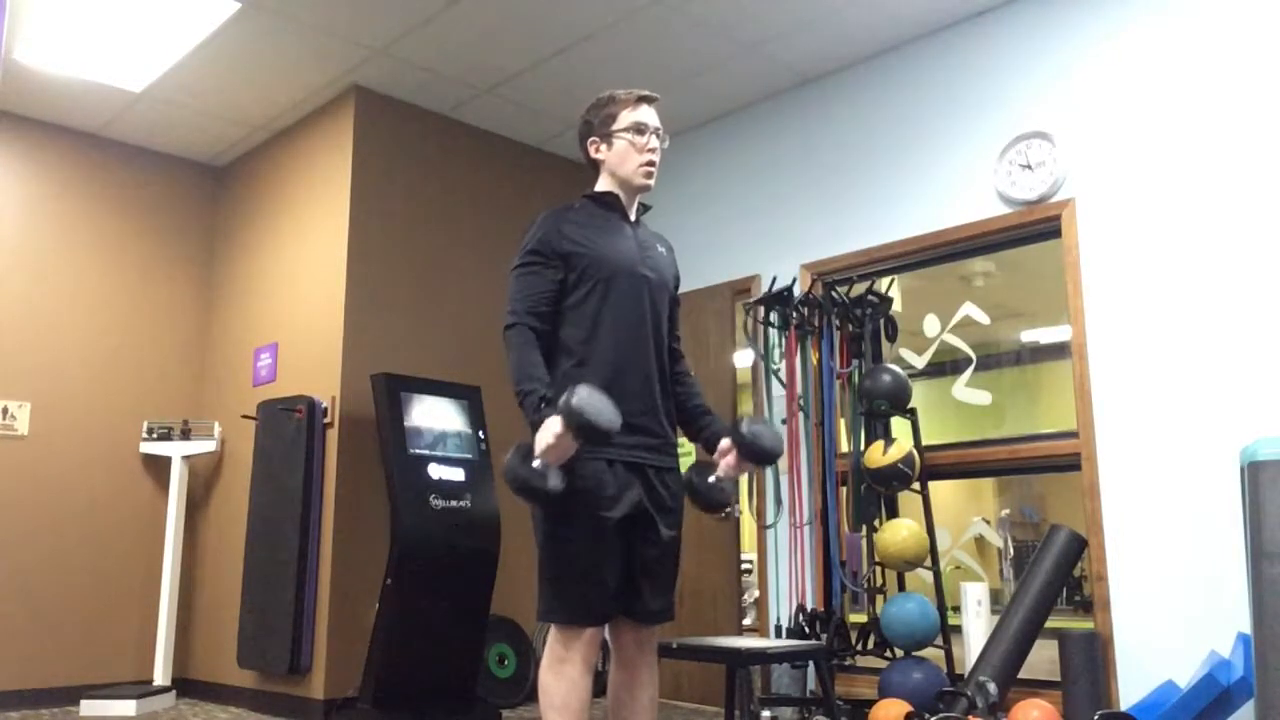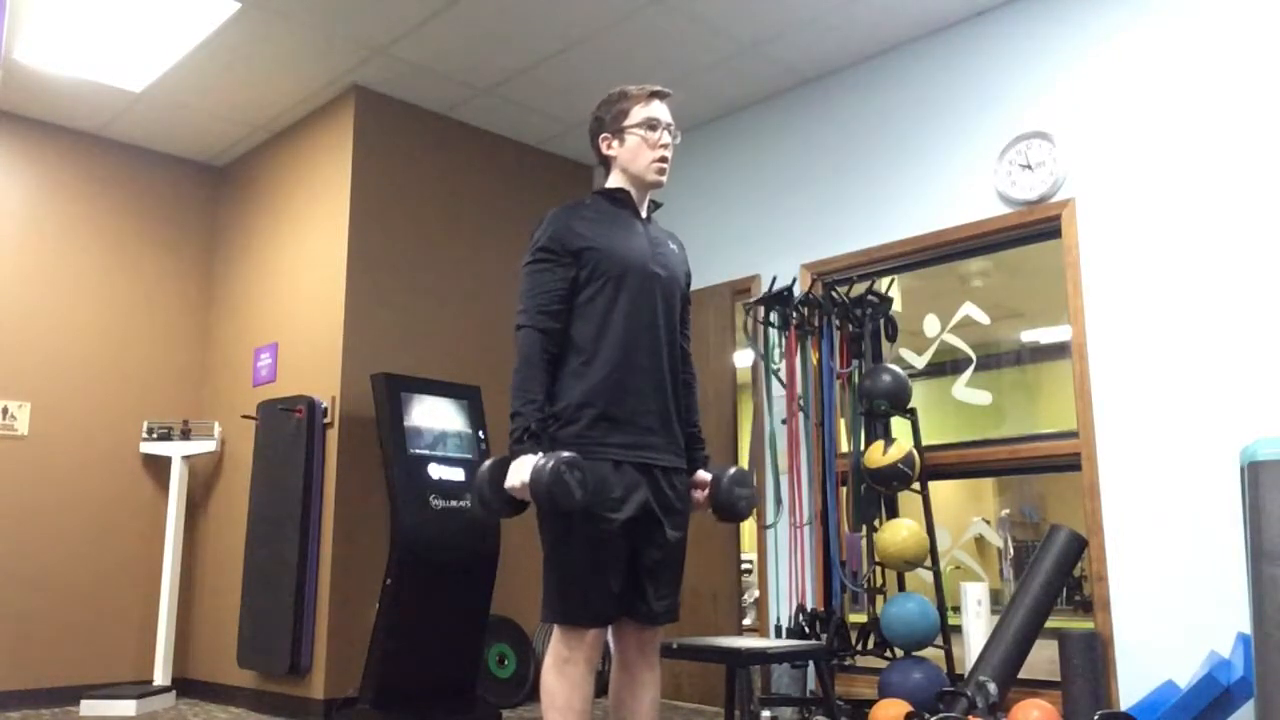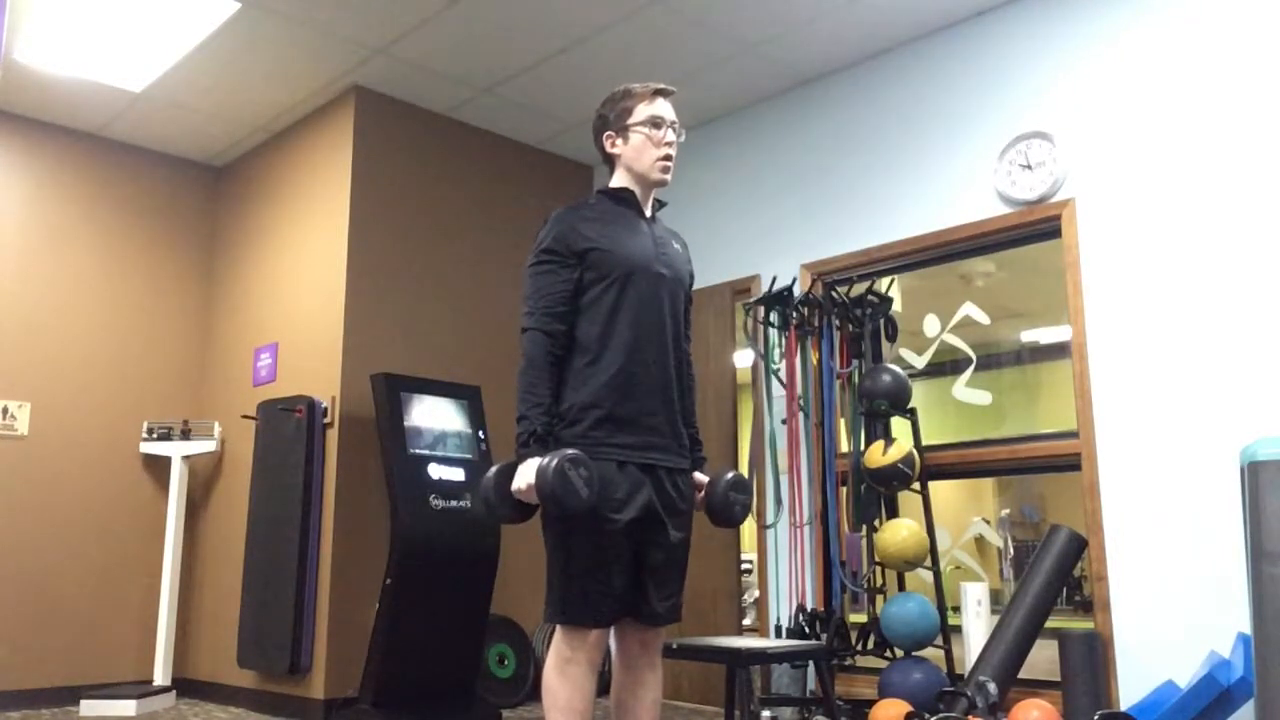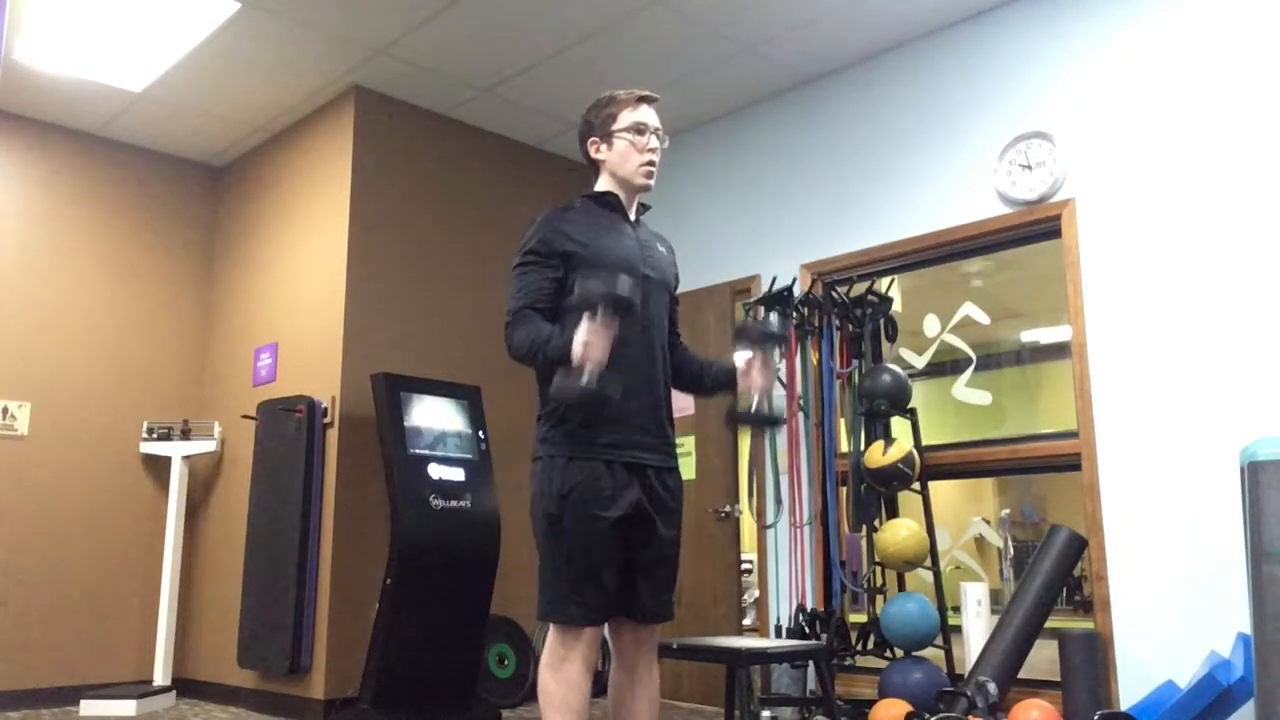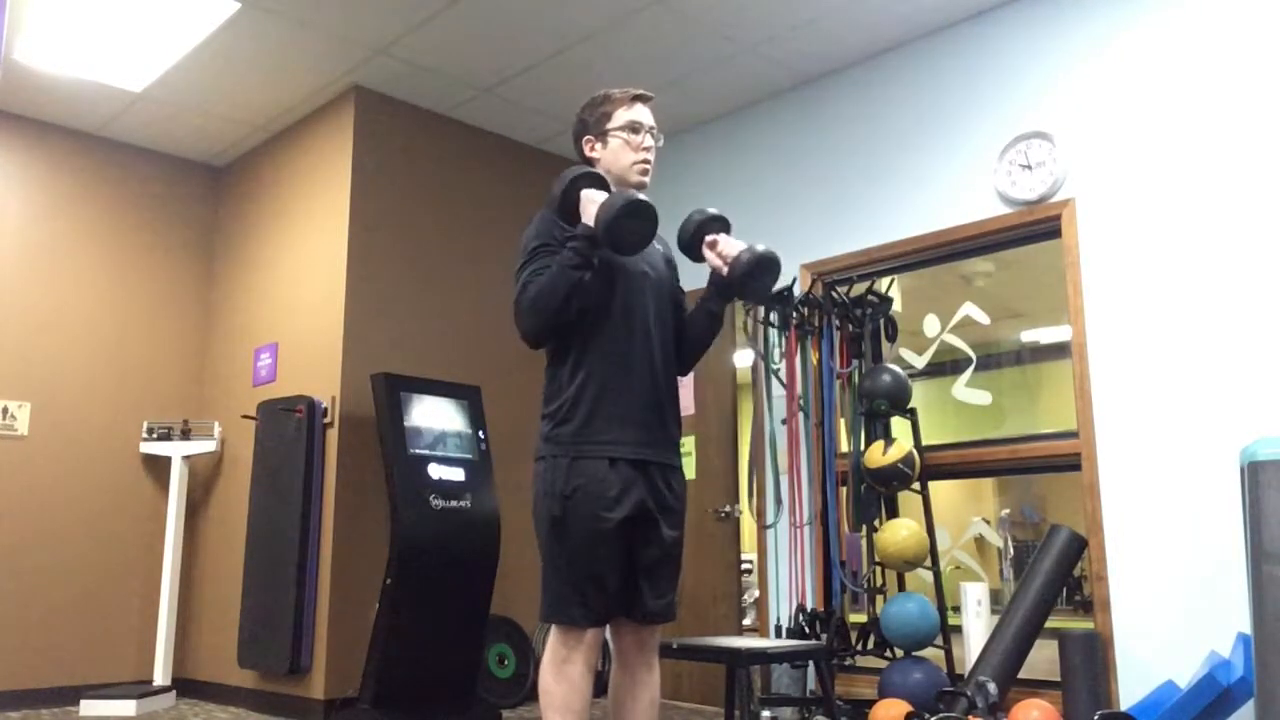
dt=0.5s
person 1, frame 1
left shoulder: (660, 248)
right shoulder: (560, 230)
right elbow: (522, 332)
left wrist: (714, 433)
right wrist: (544, 413)
left hip: (654, 464)
right hip: (586, 461)
left knee: (641, 632)
right knee: (576, 630)
person 1, frame 2
left shoulder: (671, 247)
right shoulder: (570, 227)
right elbow: (535, 339)
left wrist: (698, 458)
right wrist: (526, 443)
left hip: (660, 466)
right hip: (588, 460)
left knee: (644, 634)
right knee: (579, 631)
person 1, frame 3
left shoulder: (675, 246)
right shoulder: (575, 226)
right elbow: (540, 341)
left wrist: (695, 459)
right wrist: (533, 446)
left hip: (664, 468)
right hip: (592, 463)
left knee: (647, 634)
right knee: (582, 631)
person 1, frame 4
left shoulder: (659, 248)
right shoulder: (560, 228)
right elbow: (520, 328)
left wrist: (729, 375)
right wrist: (567, 347)
left hip: (653, 463)
right hip: (582, 457)
left knee: (641, 631)
right knee: (575, 626)
person 1, frame 5
left shoulder: (658, 247)
right shoulder: (560, 224)
left elbow: (680, 355)
right elbow: (534, 322)
left wrist: (721, 284)
right wrist: (588, 240)
left hip: (656, 461)
right hip: (584, 458)
left knee: (643, 632)
right knee: (577, 629)
